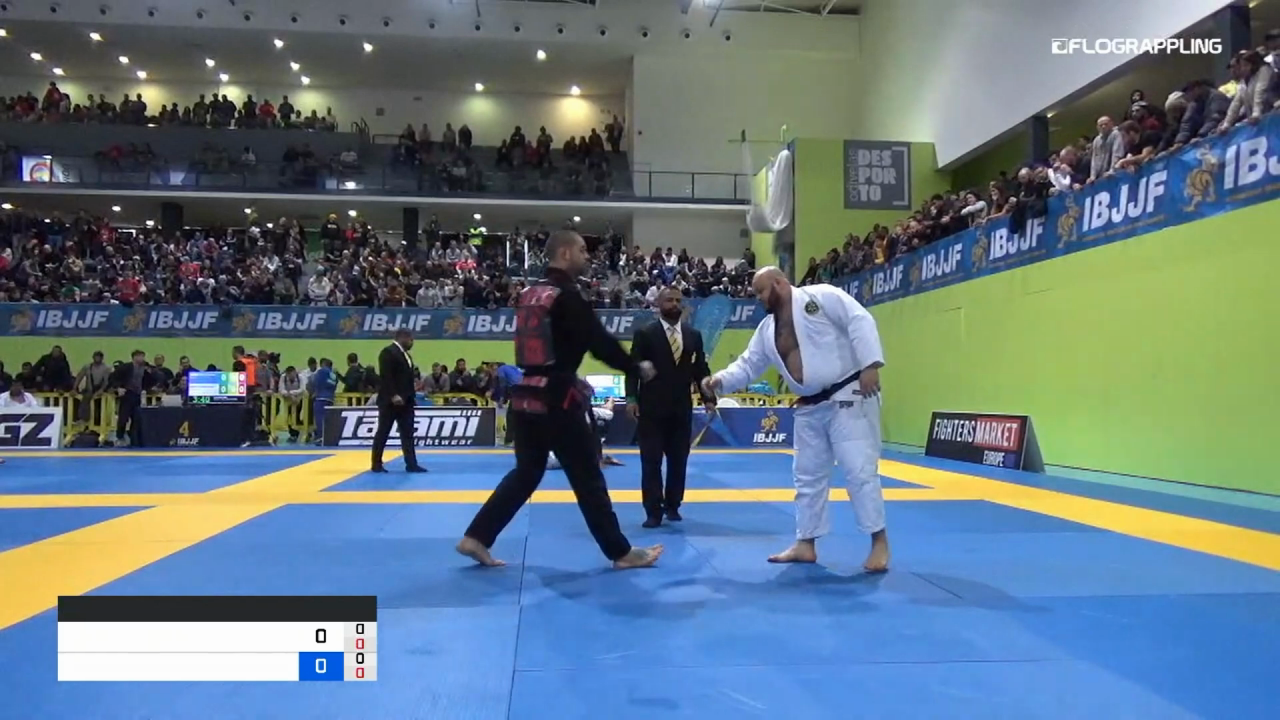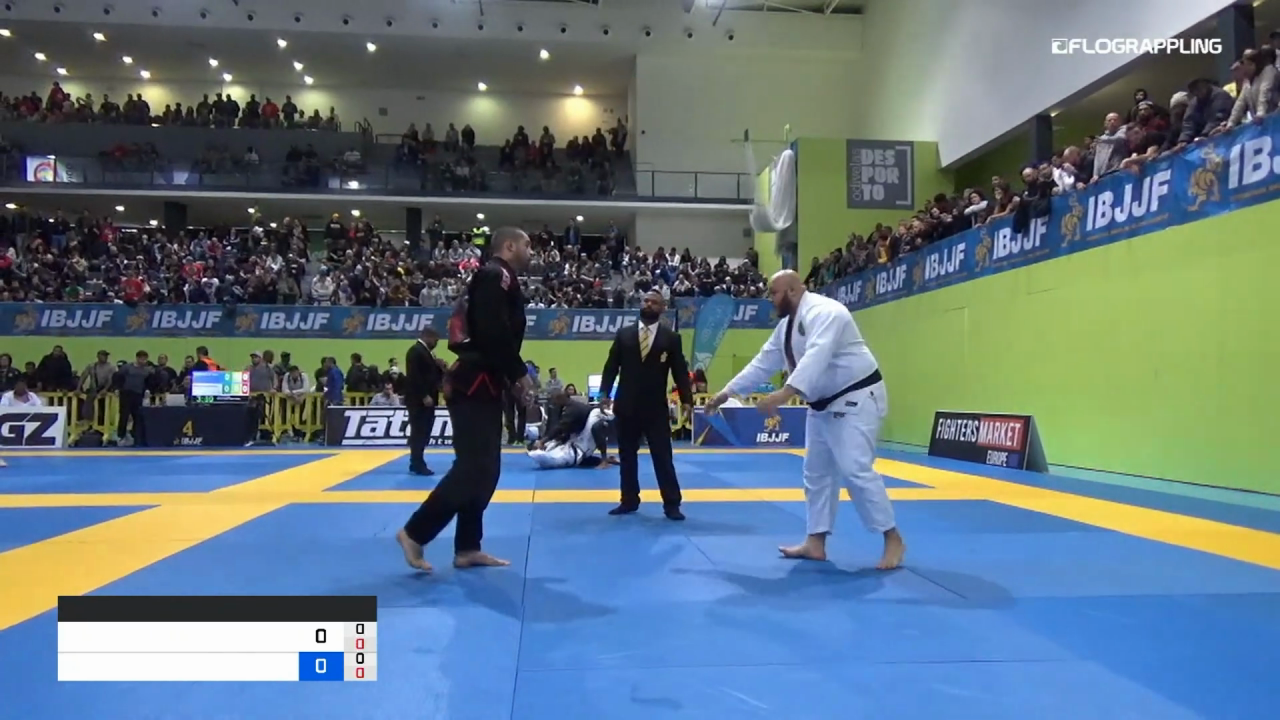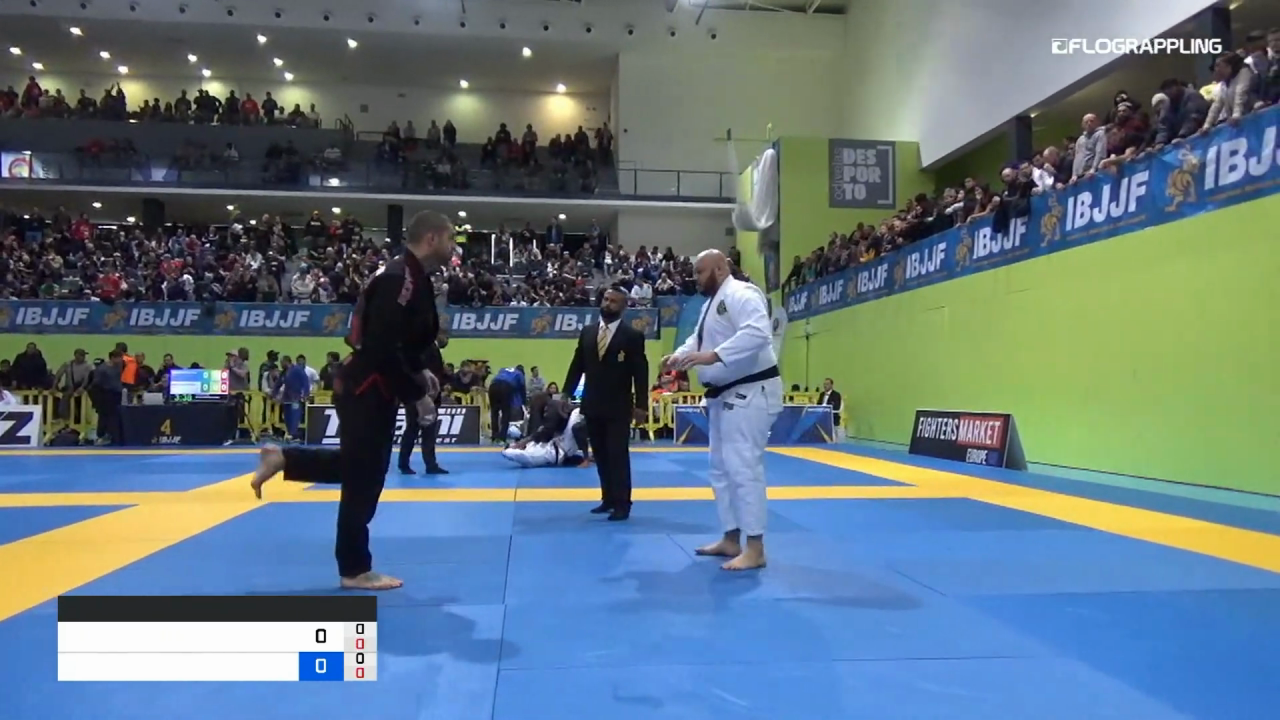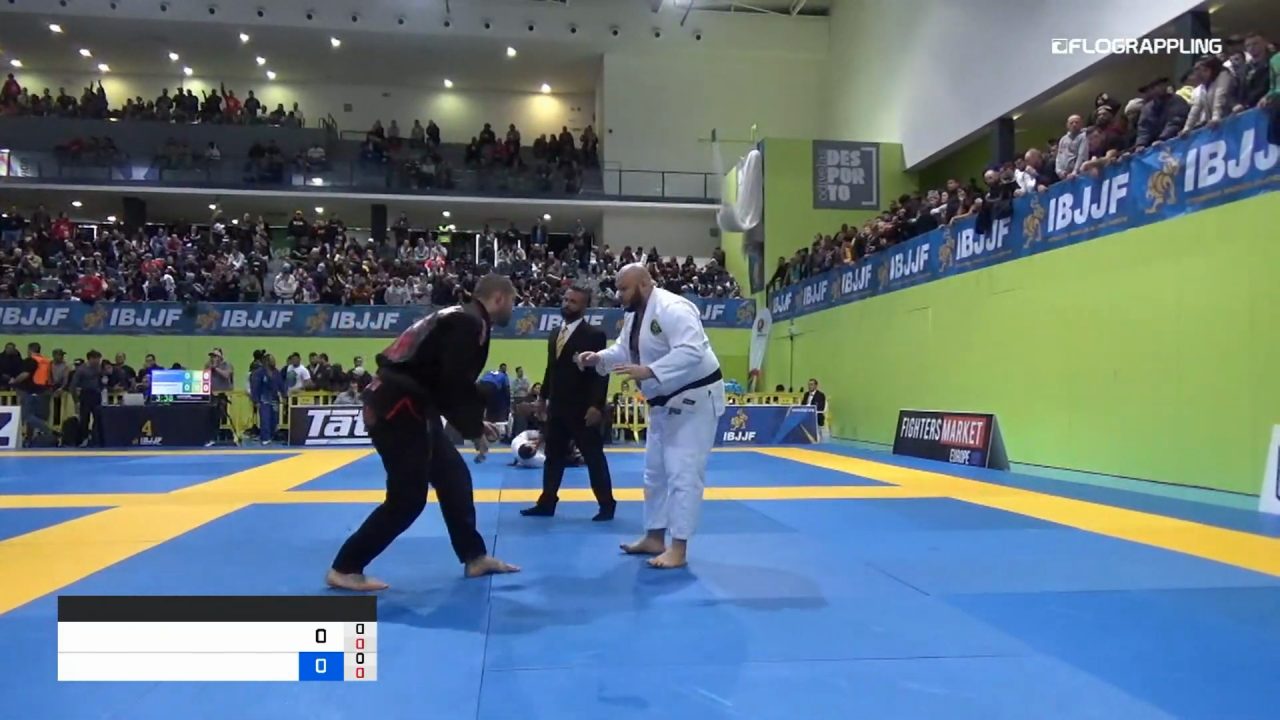
dt=1s
person 1, frame 1
left shoulder: (530, 294)
right shoulder: (566, 295)
right elbow: (598, 340)
left wrist: (569, 379)
right wrist: (637, 368)
left hip: (525, 394)
right hip: (555, 398)
left knee: (526, 472)
right knee: (587, 477)
left ankle: (476, 538)
right ankle: (621, 552)
person 1, frame 2
left shoulder: (496, 280)
right shoulder: (496, 276)
right elbow: (494, 333)
left wrist: (512, 378)
right wrist: (518, 373)
left hip: (481, 383)
right hip: (475, 385)
left knee: (483, 470)
right knee: (476, 469)
left ankle: (467, 548)
right ankle: (415, 532)
person 1, frame 3
left shoulder: (411, 277)
right shoulder: (398, 280)
right elbow: (384, 347)
left wrist: (422, 370)
right wrist: (417, 395)
left hip: (373, 387)
right hip: (369, 389)
left knee: (364, 468)
right knee: (364, 477)
left ankle: (282, 459)
right ankle: (355, 569)
person 1, frame 4
left shoulder: (457, 319)
right shoulder: (470, 324)
right elbow: (457, 384)
left wrist: (474, 423)
right wrist: (473, 430)
left hip: (406, 406)
right hip: (398, 407)
left knee: (454, 478)
right knee: (408, 496)
left ankle: (475, 556)
right ankle: (346, 568)
person 2, frame 1
left shoulder: (823, 296)
right shoulder: (768, 328)
left elbow: (860, 322)
right elbow: (748, 365)
left wrist: (870, 366)
right wrist: (720, 379)
left hip: (850, 396)
right hip: (811, 407)
left knee: (859, 469)
right knee: (808, 475)
left ankle: (879, 541)
right ankle: (806, 544)
person 2, frame 2
left shoulder: (823, 312)
right shoulder: (787, 324)
left elbow: (817, 355)
right elbow: (765, 362)
left wrist: (785, 392)
right wrist: (727, 391)
left hip: (856, 399)
right hip: (824, 405)
left knee: (854, 470)
right knee: (816, 473)
left ankle: (892, 539)
right ankle: (815, 542)
person 2, frame 3
left shoulder: (741, 294)
right shoulder: (715, 301)
left elbow: (756, 334)
right elbow: (699, 340)
left wrist: (713, 356)
right wrist: (679, 356)
left hip: (751, 393)
right hip: (727, 394)
left knee: (743, 466)
right knee: (722, 468)
left ankle: (754, 549)
right ankle: (731, 539)
person 2, frame 4
left shoulder: (673, 309)
right shoulder: (635, 315)
left elbow: (690, 353)
right elbow: (624, 349)
left wrist: (648, 371)
right wrist: (598, 358)
left hip: (695, 398)
right hip: (666, 402)
left knee: (683, 471)
right knee: (656, 470)
left ankle: (678, 547)
right ankle: (655, 537)
person 3, frame 1
left shoulder: (694, 335)
right shoulder: (645, 334)
left elbow: (700, 370)
left wrist: (708, 398)
right wrist: (632, 398)
left hip: (681, 409)
right hip: (651, 409)
left knee: (679, 460)
right knee: (651, 460)
left ankle: (672, 505)
right ankle: (653, 511)
person 3, frame 2
left shoulder: (671, 338)
right shoulder: (623, 334)
left elbow: (680, 371)
right elbow: (611, 366)
left wrist: (686, 399)
right wrist: (604, 392)
left hip: (656, 407)
right hip: (626, 406)
left knee: (662, 456)
right knee: (627, 455)
left ankle: (672, 504)
right ankle: (629, 500)
person 3, frame 3
left shoulder: (632, 336)
right shoulder: (587, 332)
left elbow: (640, 372)
right elbow: (577, 365)
left wrist: (641, 404)
right wrist: (566, 393)
left hip: (618, 406)
right hip: (592, 404)
left knee: (618, 454)
right knee: (600, 454)
left ankle: (622, 503)
right ankle: (608, 498)
person 3, frame 4
left shoulder: (593, 335)
right shoulder: (556, 333)
left elbow: (600, 373)
left wrist: (596, 406)
right wrist: (544, 397)
left hip: (582, 409)
right hip: (558, 407)
left knee: (593, 456)
right knee: (553, 455)
left ankle: (607, 504)
right ankle: (547, 503)
